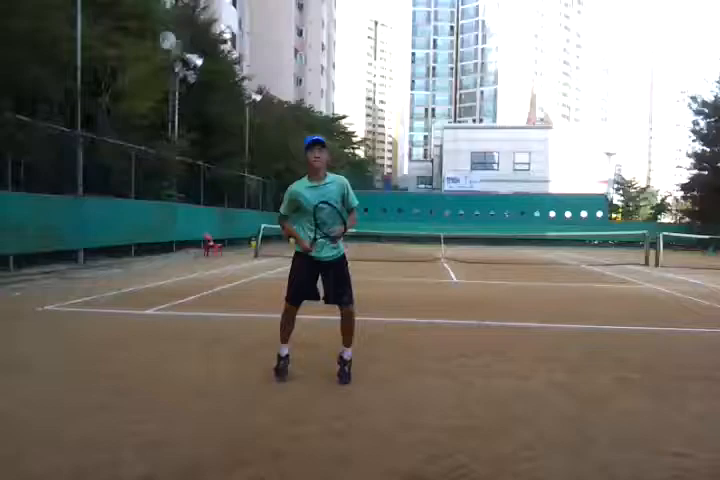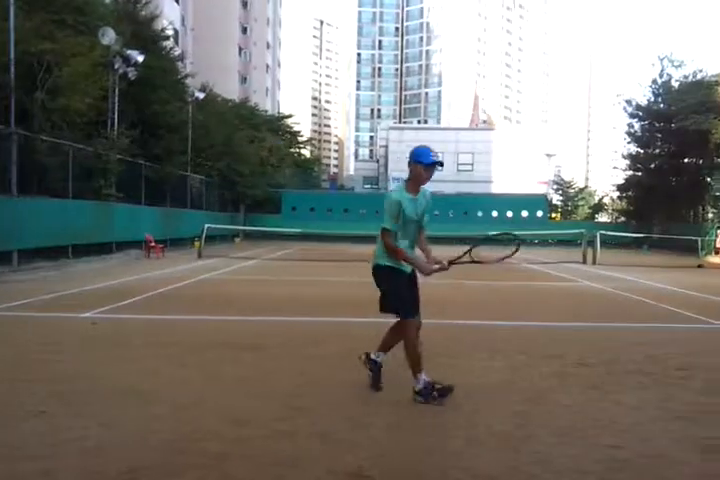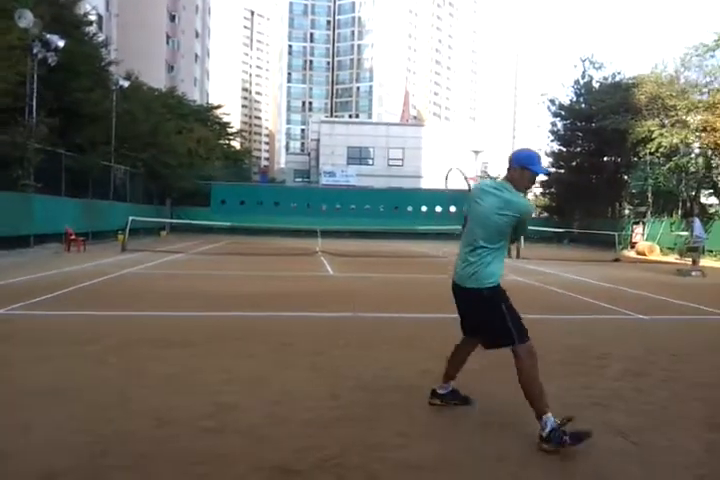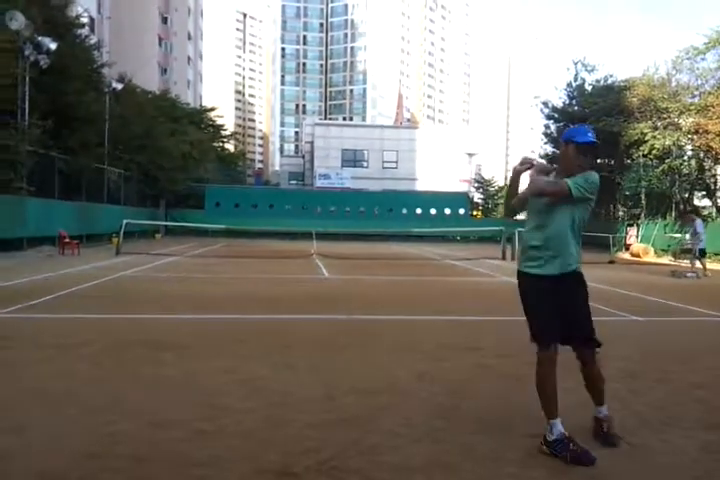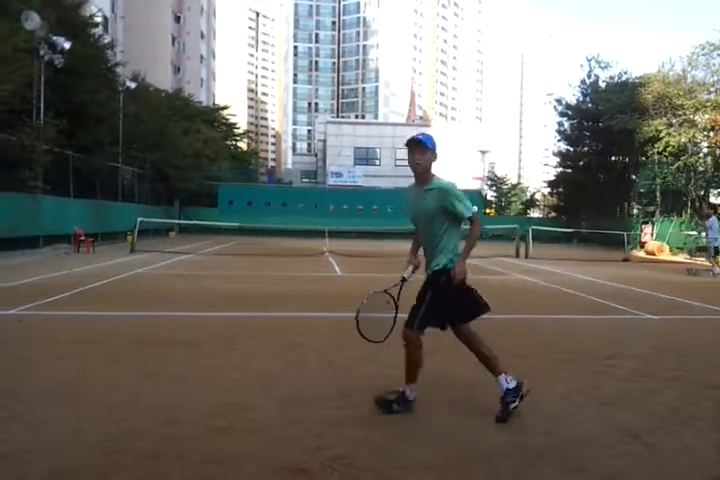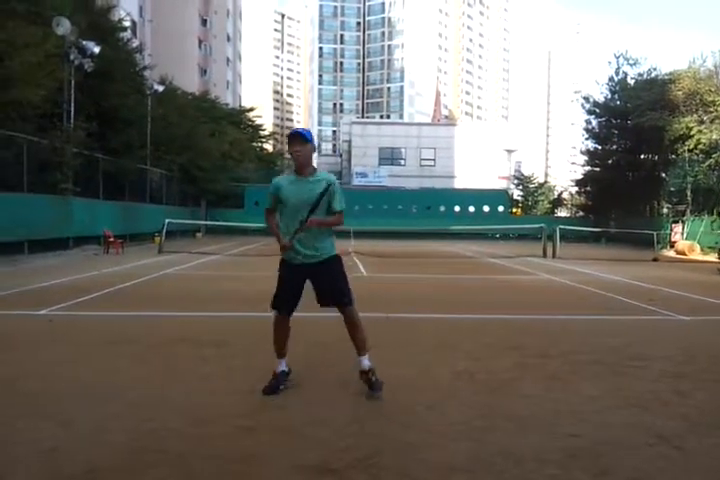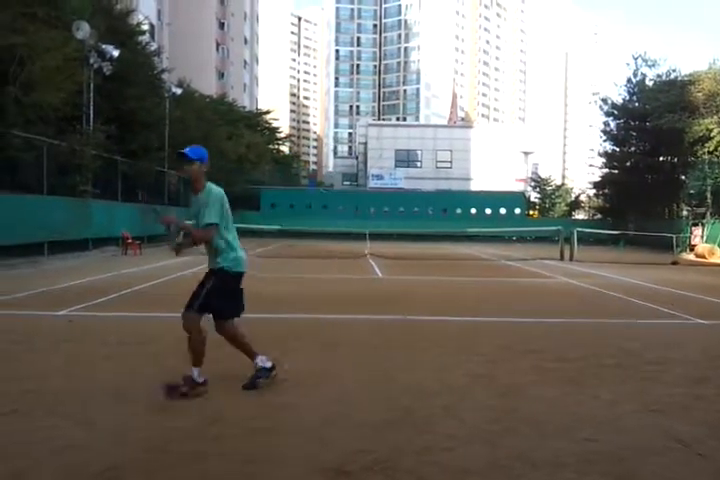
dt=0.7s
person 1, frame 1
left shoulder: (341, 184)
right shoulder: (296, 190)
left elbow: (353, 213)
right elbow: (283, 220)
right wrist: (299, 239)
left hip: (334, 255)
right hip: (306, 255)
left knee: (347, 308)
right knee: (291, 306)
left ankle: (345, 358)
right ankle: (283, 354)
person 1, frame 2
left shoulder: (425, 196)
right shoulder: (396, 197)
right elbow: (388, 241)
left wrist: (429, 256)
right wrist: (417, 263)
left hip: (407, 266)
right hip: (388, 265)
left knee: (407, 322)
right knee: (412, 322)
left ankle: (374, 358)
right ankle: (421, 384)
person 1, frame 3
left shoulder: (480, 189)
right shoulder: (523, 206)
right elbow: (511, 239)
left hip: (461, 281)
right hip: (484, 285)
left knee: (473, 338)
right knee: (524, 352)
left ankle: (443, 390)
right ankle: (550, 428)
person 1, frame 4
left shoulder: (589, 181)
right shoulder: (545, 178)
left elbow: (543, 188)
right elbow: (511, 209)
left wrist: (538, 170)
right wrist: (517, 173)
left hip: (568, 275)
right hip: (533, 275)
left knee: (587, 353)
right knee: (547, 352)
left ankle: (602, 416)
right ankle: (554, 435)
person 1, frame 5
left shoulder: (446, 190)
right shoulder: (412, 193)
left elbow: (475, 224)
left wrist: (461, 260)
right wrist: (413, 252)
left hip: (447, 271)
right hip: (437, 271)
left knee: (411, 331)
right knee: (465, 332)
left ankle: (407, 394)
right ankle: (510, 386)
person 1, frame 6
left shoulder: (328, 181)
right shoulder: (279, 183)
left elbow: (339, 218)
right elbow: (270, 215)
left wrist: (318, 221)
right wrist: (279, 238)
left hip: (325, 256)
right hip: (292, 259)
left knee: (348, 310)
right knee: (282, 316)
left ankle: (366, 368)
right ankle: (282, 370)
person 1, frame 7
left shoulder: (213, 194)
right shoulder: (197, 197)
left elbow: (204, 236)
left wrist: (177, 224)
right wrist: (184, 243)
left hip: (227, 265)
right hip: (227, 265)
left knee: (191, 317)
right knee: (224, 324)
left ankle: (196, 378)
right ankle: (263, 365)
